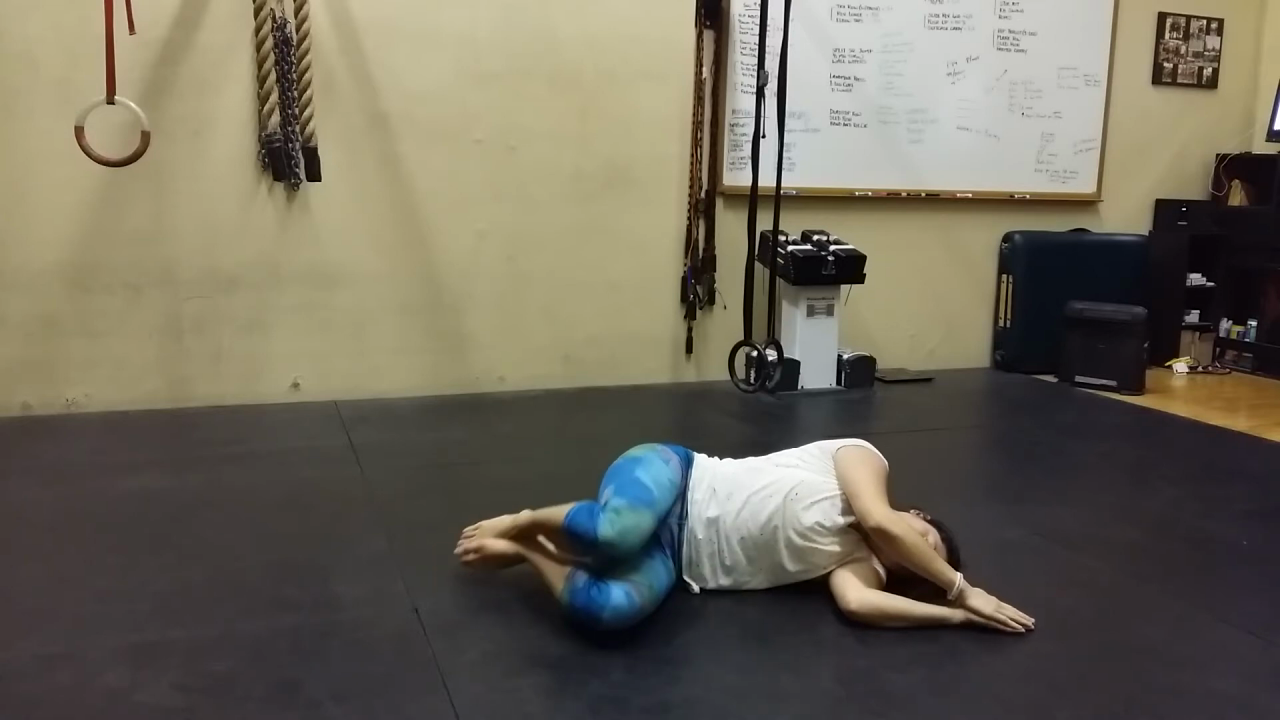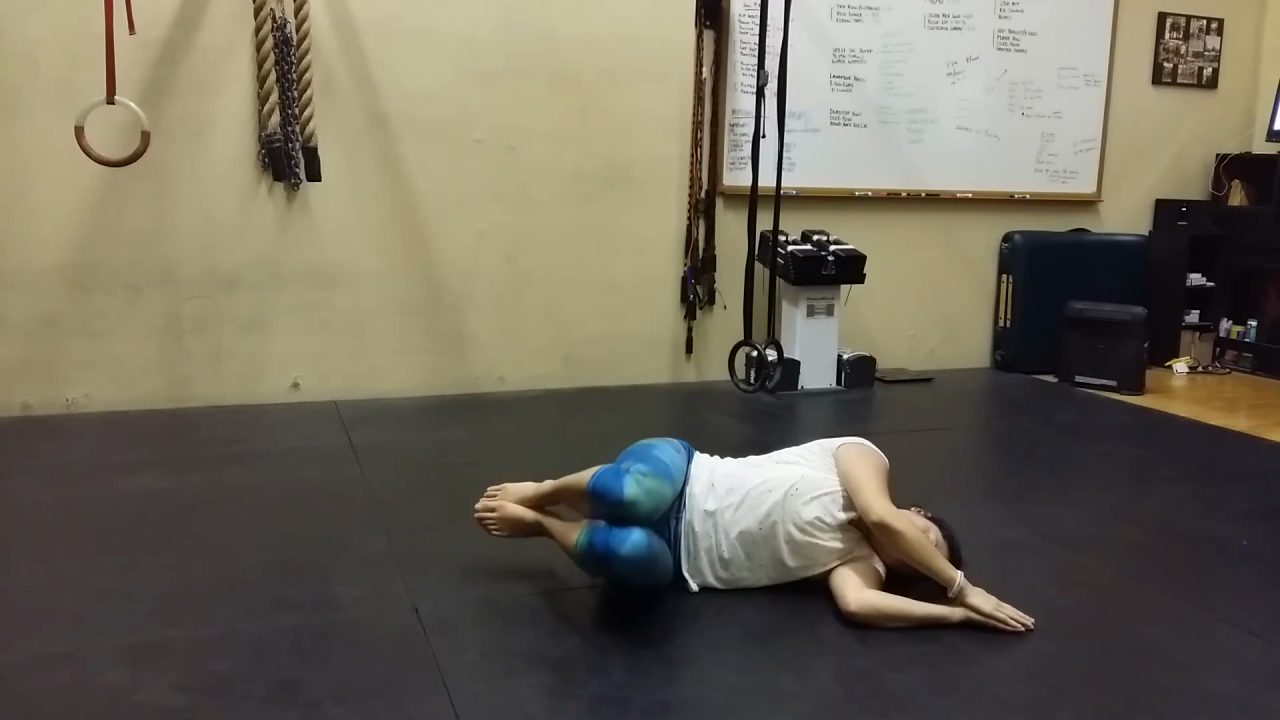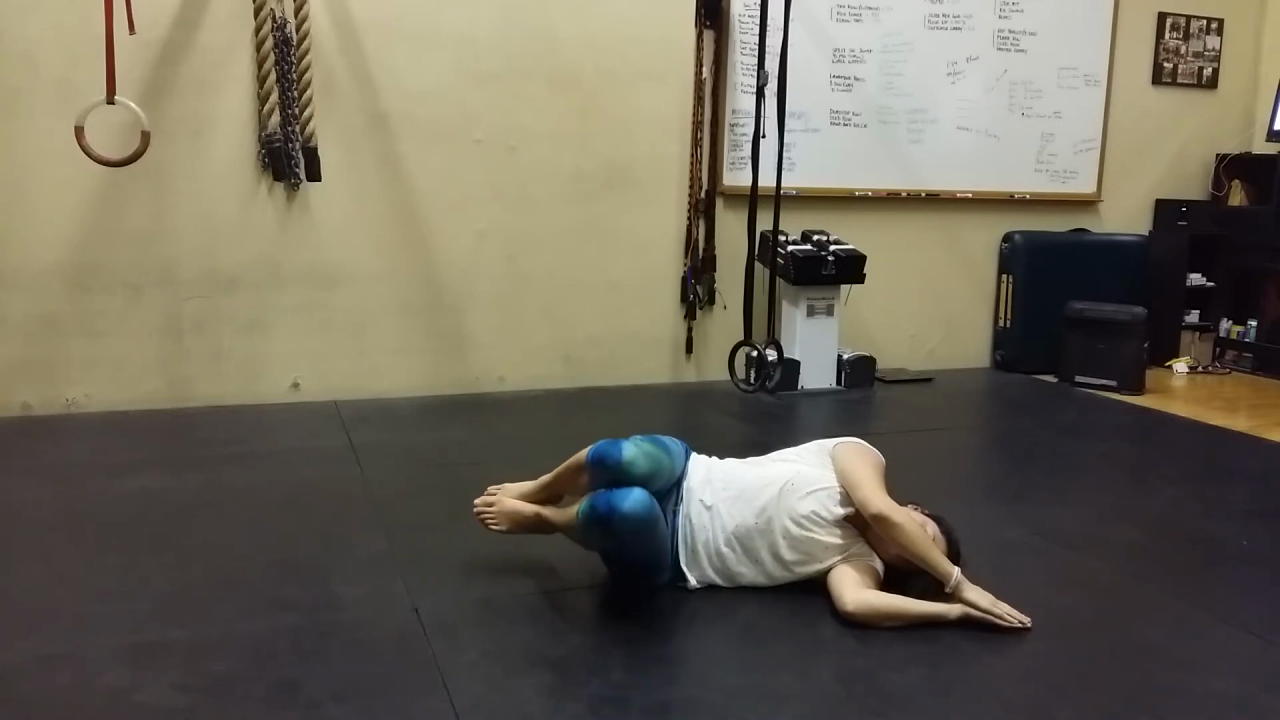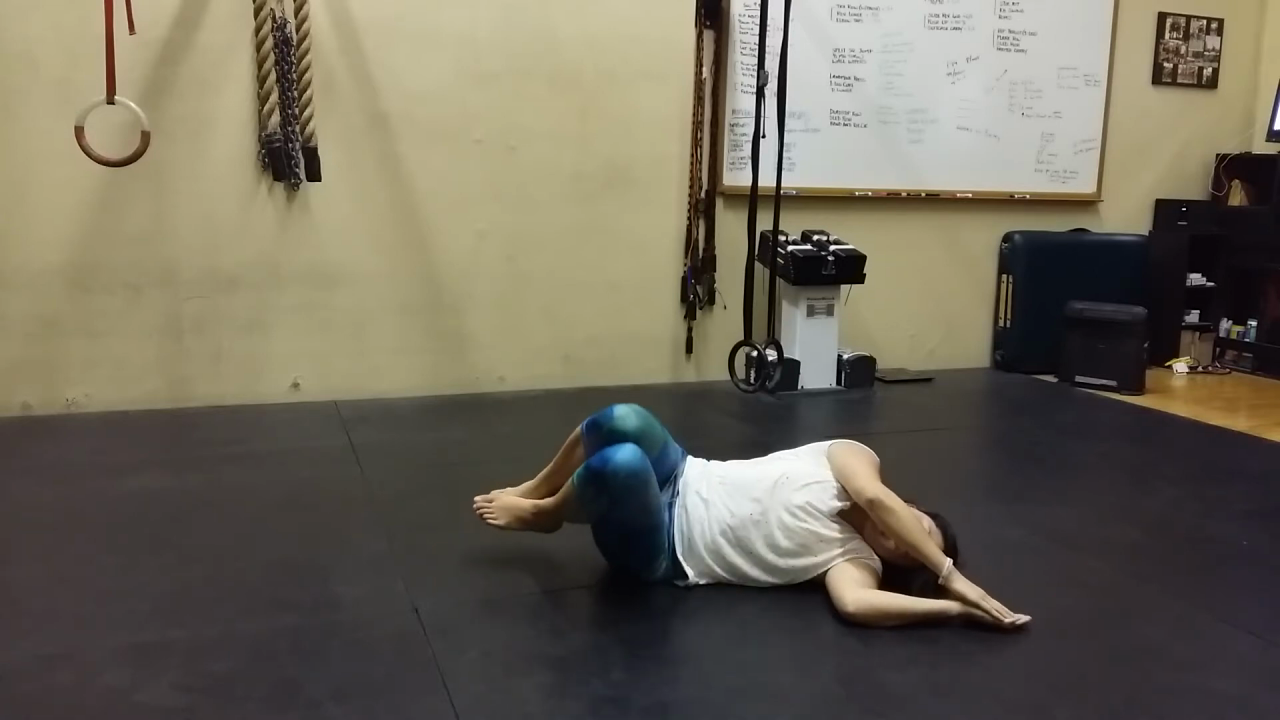
dt=0.4s
person 1, frame 1
left shoulder: (860, 561)
right shoulder: (863, 457)
left elbow: (856, 604)
right elbow: (881, 520)
left wrist: (955, 612)
right wrist: (962, 588)
left hip: (681, 559)
right hip: (675, 478)
left knee: (612, 609)
right knee: (614, 533)
left ankle: (526, 551)
right ankle: (526, 523)
person 1, frame 2
left shoulder: (861, 560)
right shoulder: (863, 455)
left elbow: (857, 604)
right elbow: (882, 516)
left wrist: (958, 614)
right wrist: (963, 588)
left hip: (675, 562)
right hip: (678, 478)
left knee: (634, 552)
right knee: (635, 497)
left ankle: (541, 524)
right ankle: (542, 495)
person 1, frame 3
left shoulder: (860, 558)
right shoulder: (859, 456)
left elbow: (854, 603)
right elbow: (882, 509)
left wrist: (957, 608)
right wrist: (959, 581)
left hip: (666, 561)
right hip: (681, 479)
left knee: (630, 510)
right knee: (635, 461)
left ankle: (543, 518)
right ankle: (539, 494)
person 1, frame 4
left shoulder: (858, 558)
right shoulder: (852, 458)
left elbow: (854, 604)
right elbow: (875, 497)
left wrist: (956, 602)
right wrist: (952, 574)
left hip: (662, 554)
right hip: (679, 481)
left knee: (623, 466)
right knee: (624, 424)
left ankle: (542, 515)
right ankle: (538, 493)
